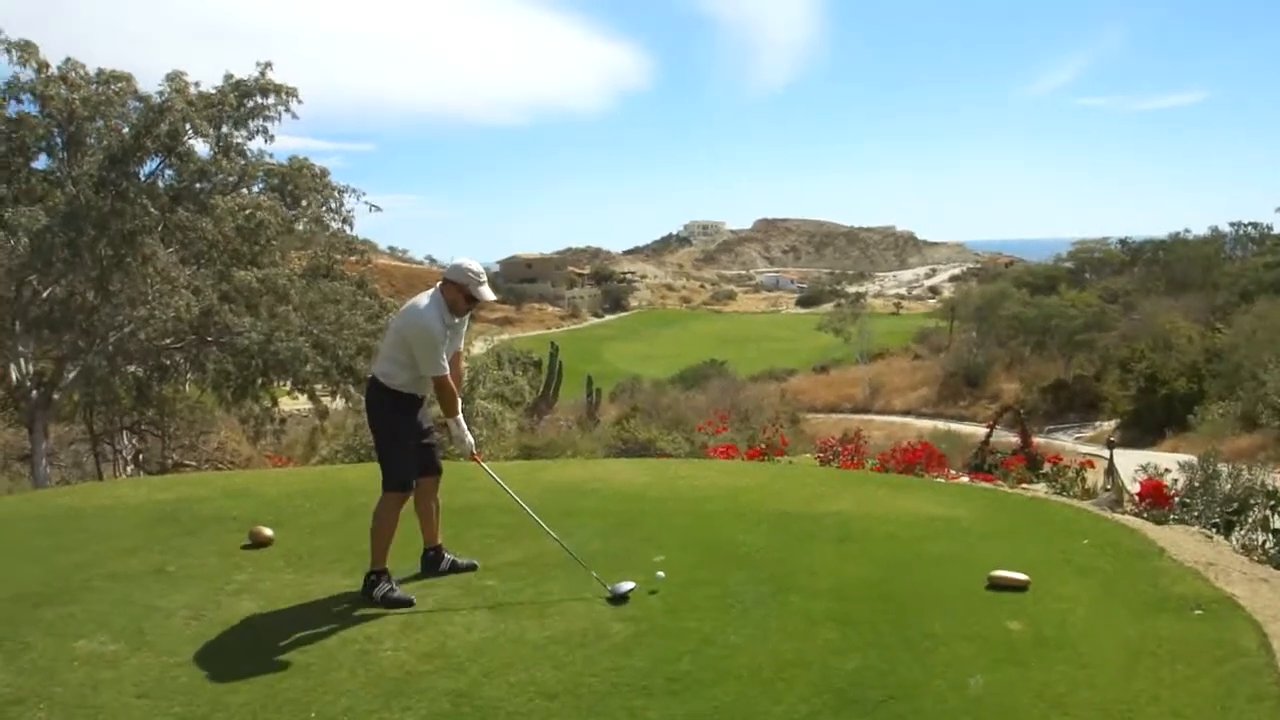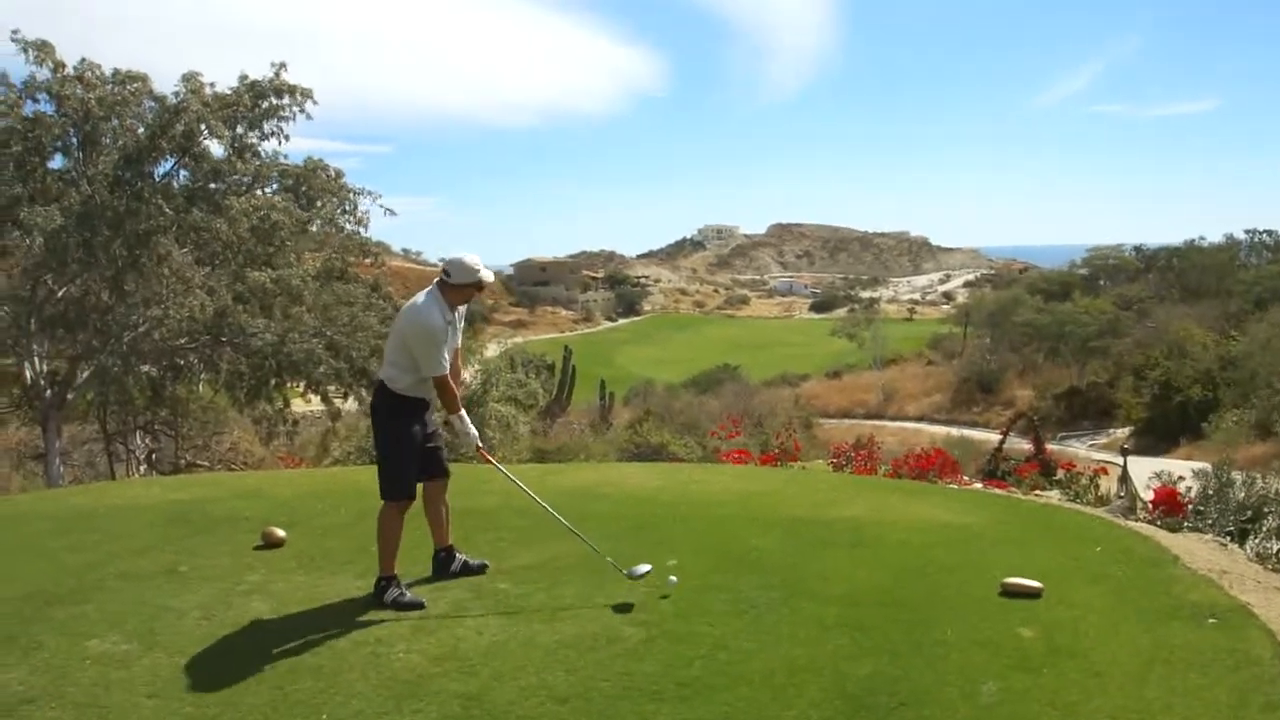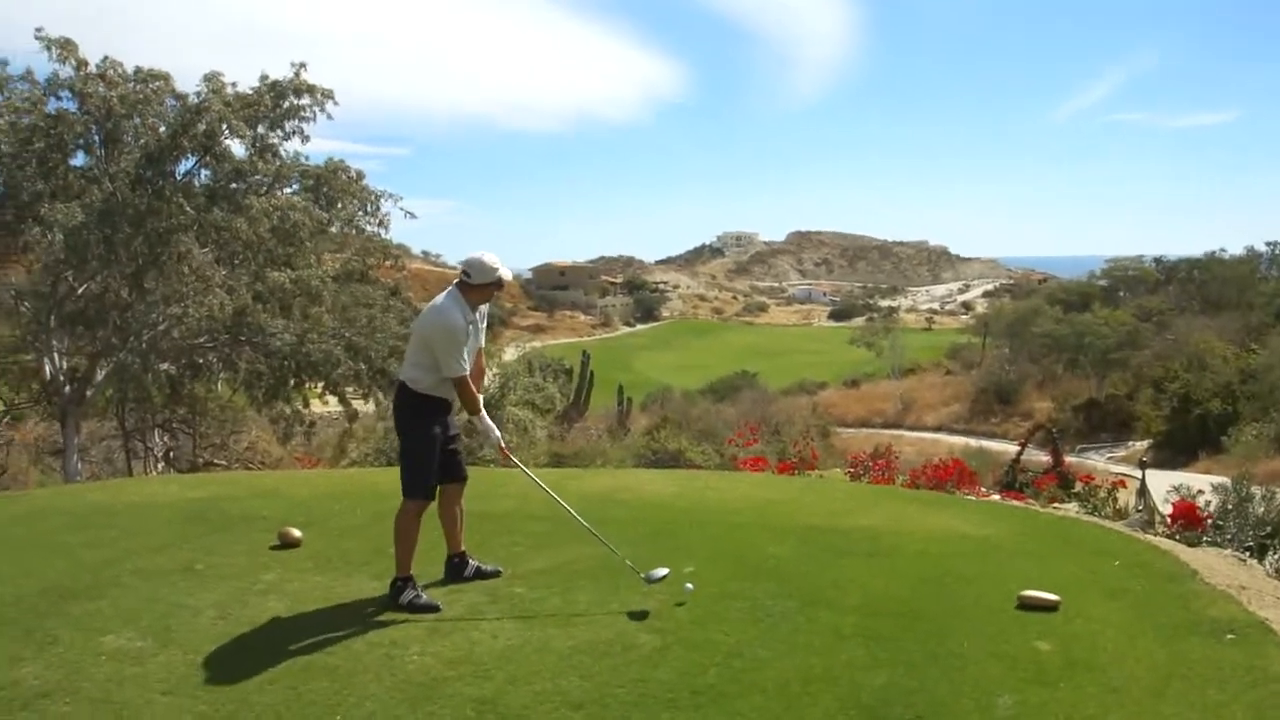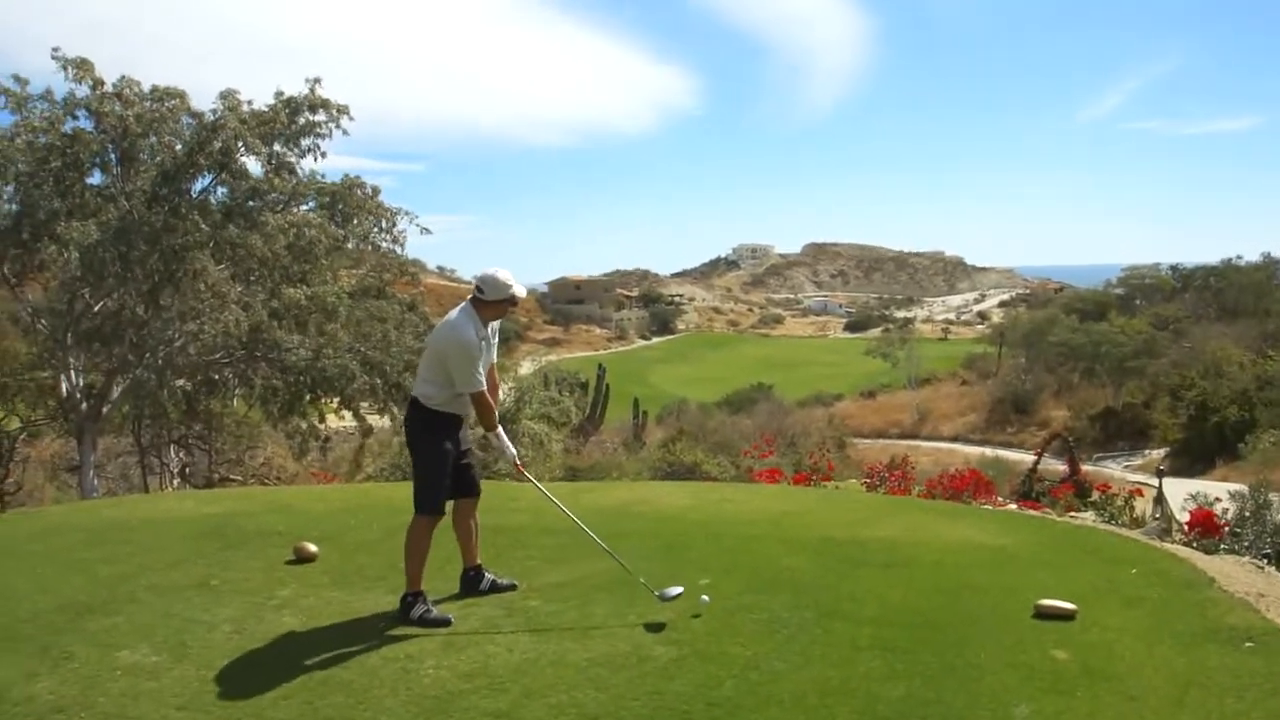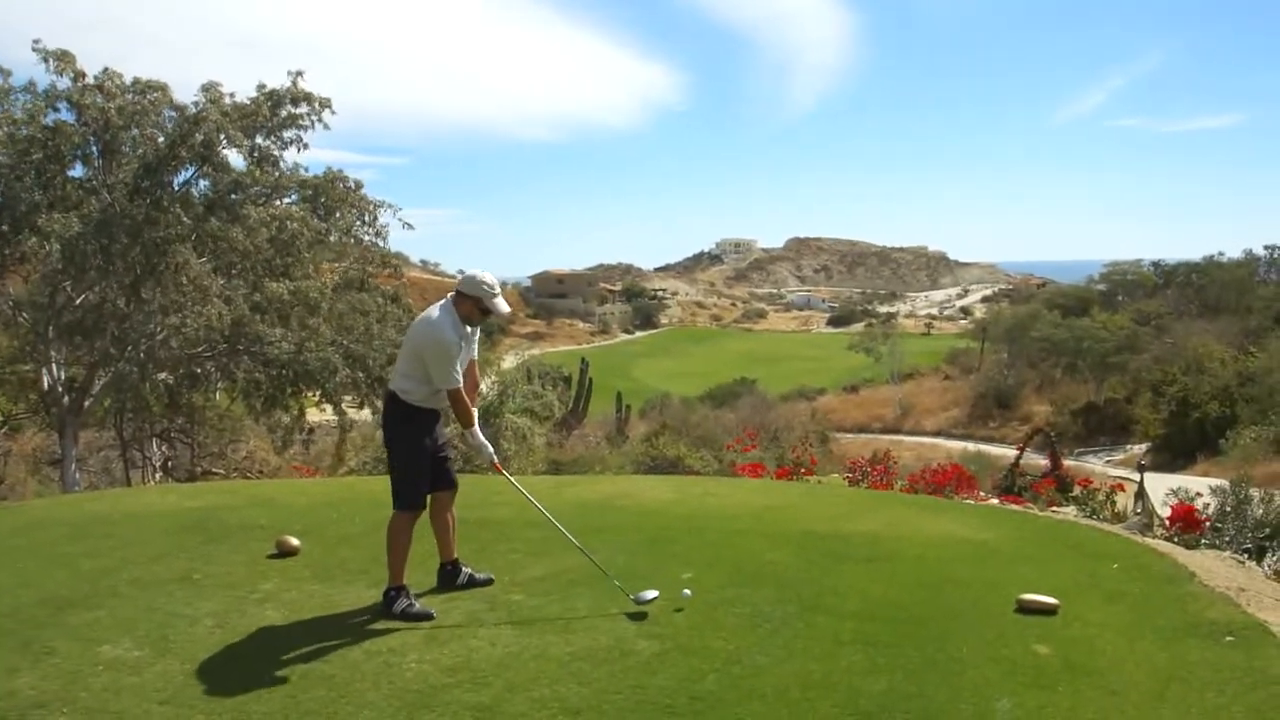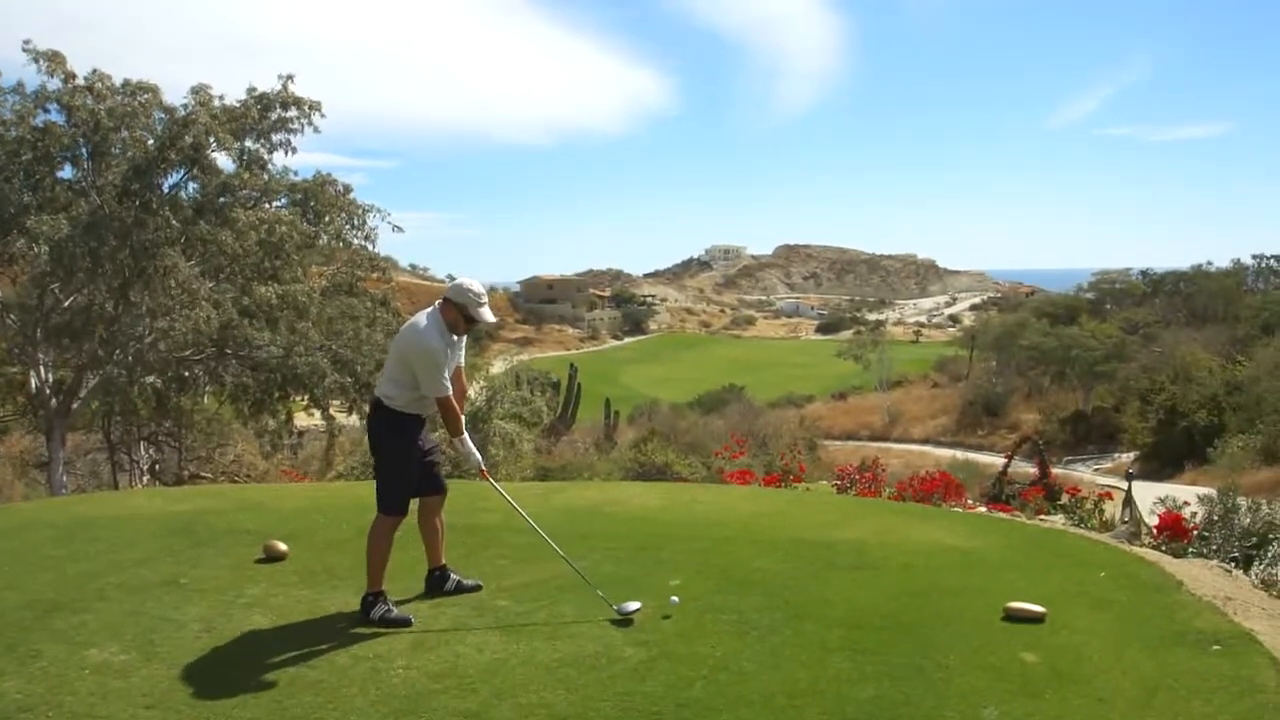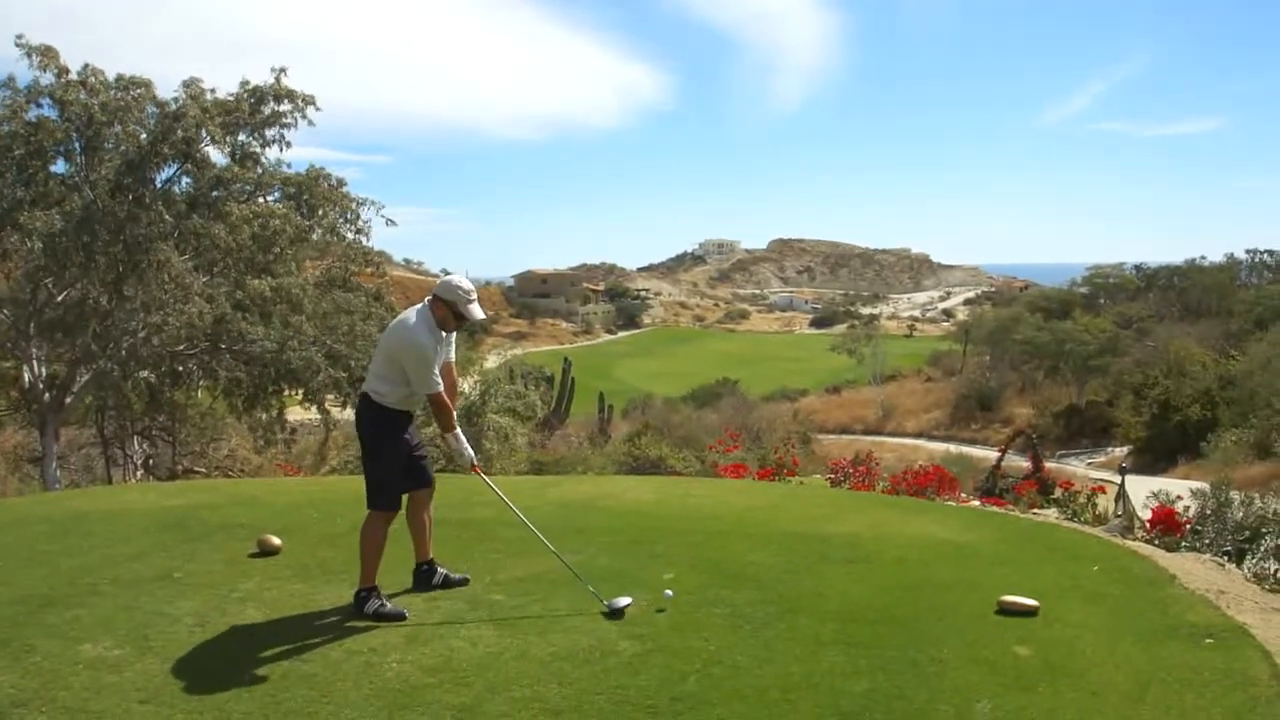
dt=0.3s
person 1, frame 1
left shoulder: (457, 310)
right shoulder: (425, 320)
left elbow: (455, 363)
right elbow: (442, 382)
left wrist: (456, 410)
right wrist: (459, 429)
left hip: (414, 398)
right hip: (389, 399)
left knee: (429, 478)
right knee: (398, 488)
left ankle: (433, 555)
right ankle: (376, 576)
person 1, frame 2
left shoulder: (455, 307)
right shoulder: (426, 319)
left elbow: (454, 359)
right elbow: (441, 381)
left wrist: (456, 411)
right wrist: (463, 423)
left hip: (420, 403)
right hip: (396, 405)
left knee: (437, 480)
right knee: (399, 497)
left ankle: (445, 556)
right ankle: (386, 582)
person 1, frame 3
left shoulder: (476, 308)
right shoulder: (447, 319)
left elbow: (477, 360)
right elbow: (461, 381)
left wrist: (478, 405)
right wrist: (484, 422)
left hip: (441, 404)
right hip: (419, 406)
left knee: (454, 484)
right knee: (418, 497)
left ankle: (457, 561)
right ankle: (402, 583)
person 1, frame 4
left shoulder: (487, 323)
right shoulder: (461, 336)
left elbow: (490, 377)
right elbow: (478, 397)
left wrist: (494, 427)
right wrist: (500, 440)
left hip: (451, 420)
right hip: (429, 421)
left knee: (468, 497)
right knee: (429, 512)
left ankle: (473, 575)
right ankle: (412, 598)
person 1, frame 5
left shoulder: (466, 321)
right shoulder: (440, 332)
left elbow: (471, 374)
right elbow: (456, 394)
left wrist: (473, 422)
right wrist: (476, 438)
left hip: (429, 414)
right hip: (406, 416)
left knee: (445, 491)
right knee: (409, 507)
left ankle: (450, 569)
right ankle: (395, 592)
person 1, frame 6
left shoulder: (453, 327)
right shoulder: (427, 341)
left elbow: (458, 380)
right elbow: (445, 402)
left wrist: (460, 432)
right wrist: (465, 445)
left hip: (413, 420)
right hip: (392, 422)
left knee: (434, 495)
right knee: (392, 512)
left ankle: (438, 575)
right ankle: (373, 598)
person 1, frame 7
left shoulder: (441, 324)
right shoulder: (416, 338)
left elbow: (449, 376)
right elbow: (437, 399)
left wrist: (453, 429)
right wrist: (459, 442)
left hip: (400, 416)
right hip: (380, 417)
left knee: (422, 489)
right knee: (384, 508)
left ankle: (425, 570)
right ankle: (366, 593)
